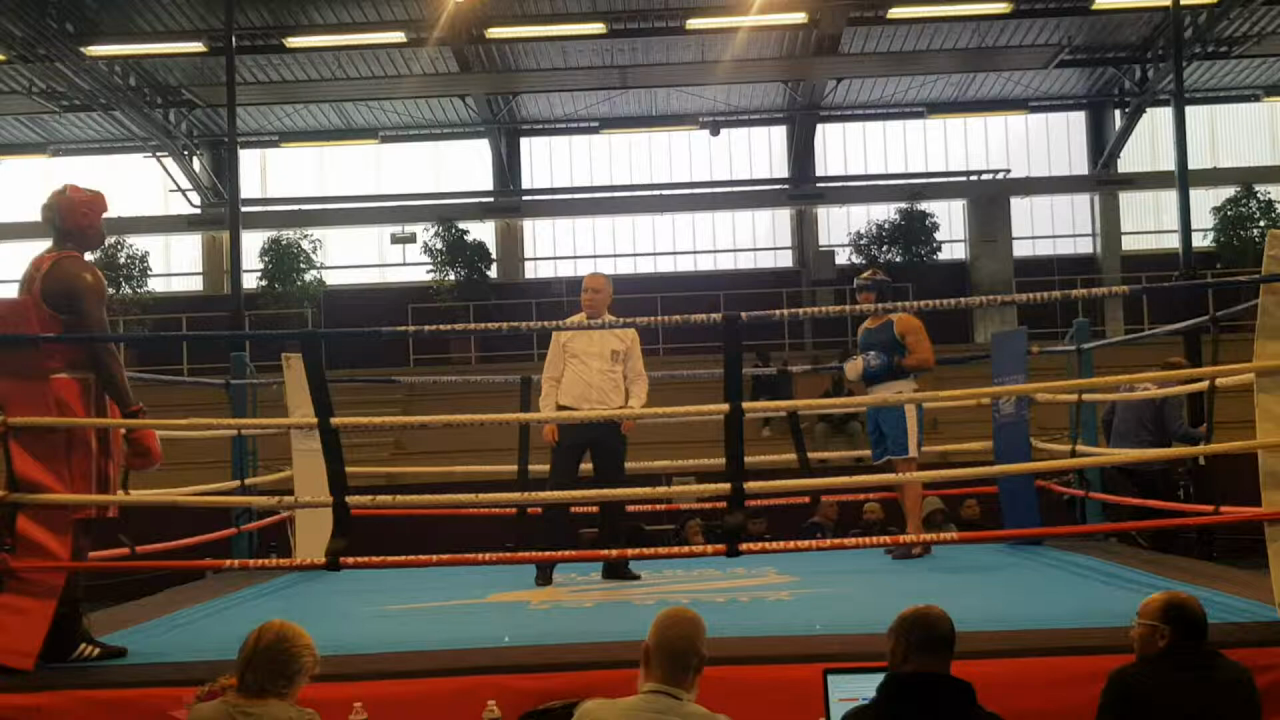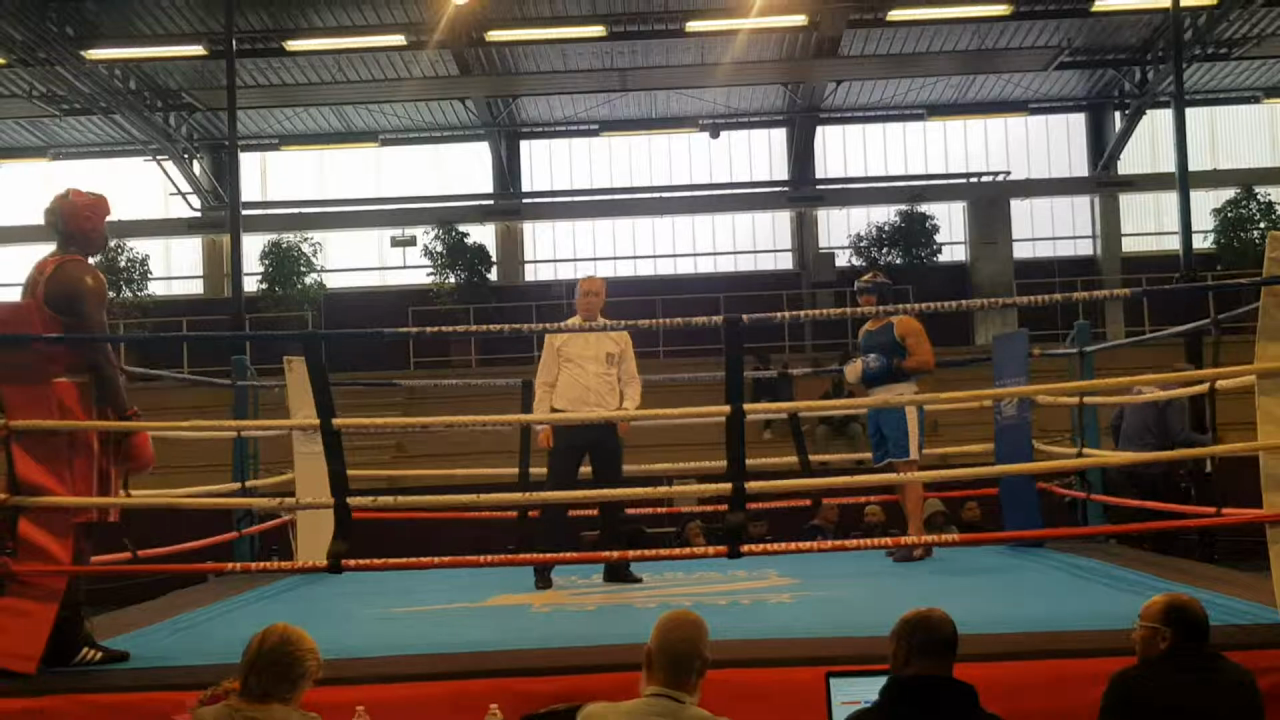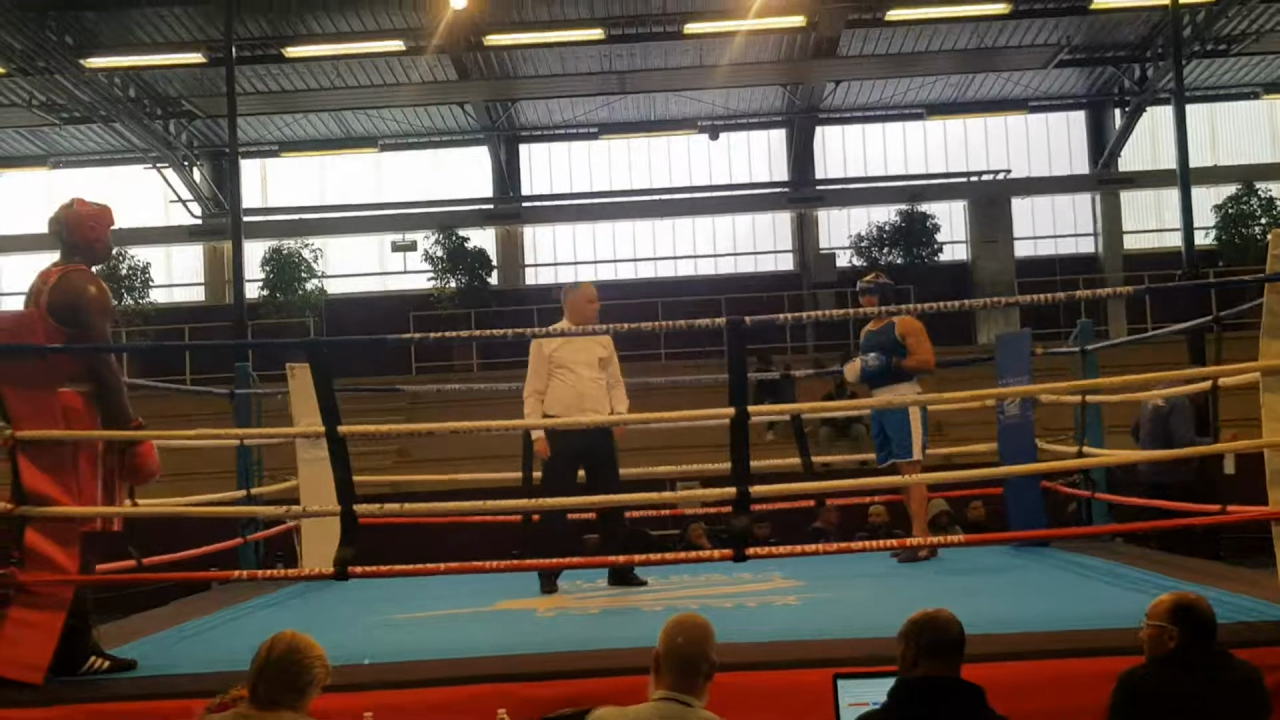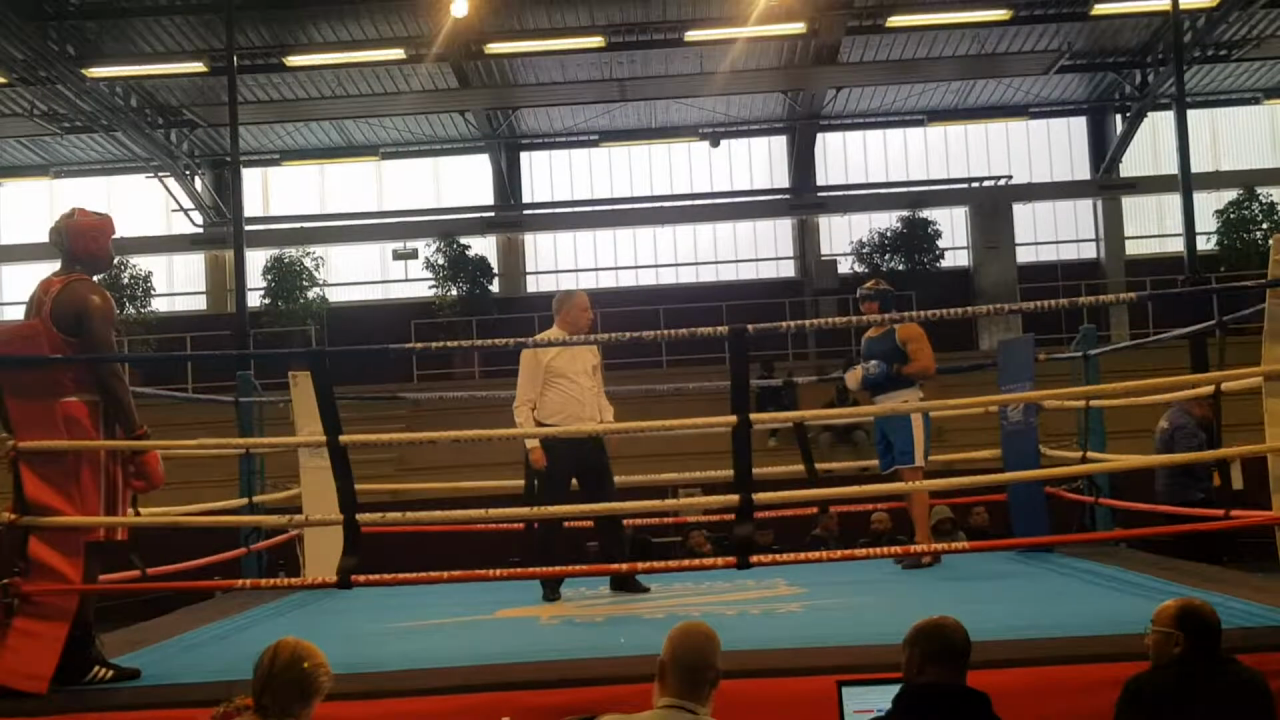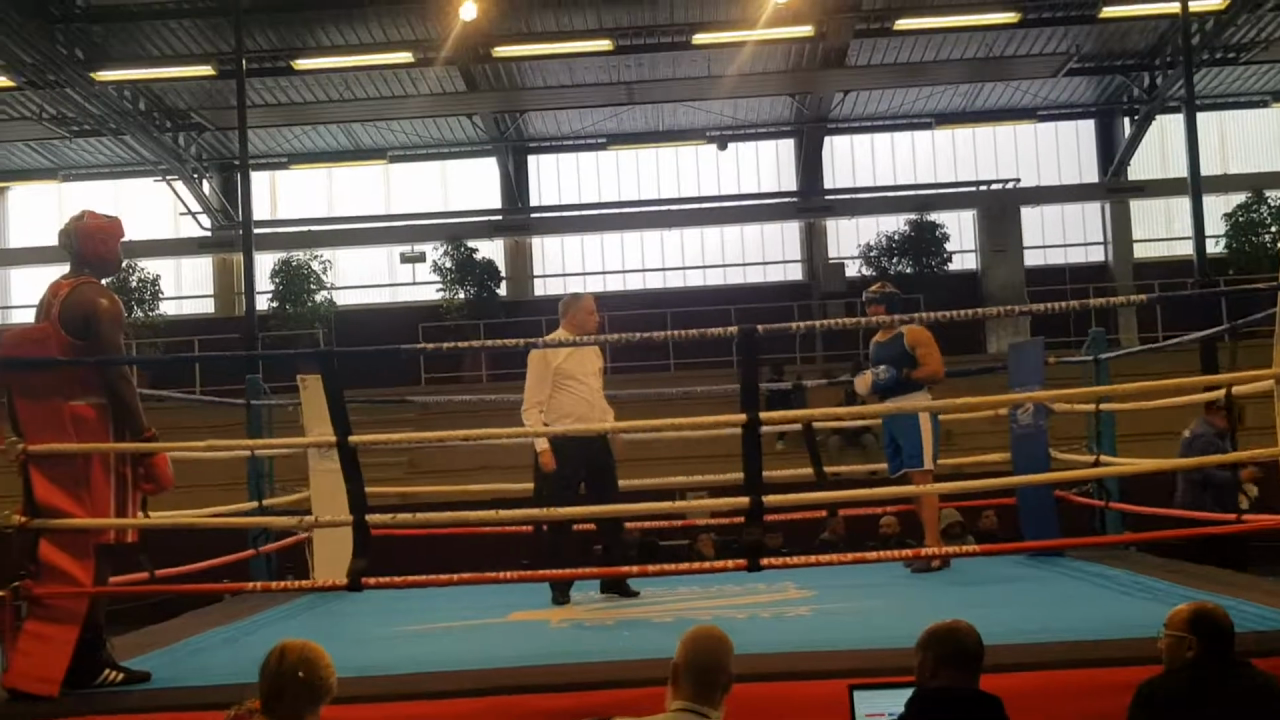
dt=0.2s
person 1, frame 1
right shoulder: (80, 274)
right elbow: (100, 351)
right wrist: (135, 417)
right hip: (69, 410)
left knee: (44, 520)
right knee: (66, 522)
left ankle: (58, 632)
right ankle: (58, 635)
person 1, frame 2
right shoulder: (82, 278)
right elbow: (98, 357)
right wrist: (128, 422)
right hip: (72, 413)
left knee: (46, 524)
right knee: (67, 526)
left ankle: (61, 635)
right ankle: (60, 639)
person 1, frame 3
left shoulder: (42, 283)
right shoulder: (86, 288)
right elbow: (102, 366)
right wrist: (133, 432)
left hip: (42, 422)
right hip: (77, 421)
left knee: (51, 534)
right knee: (72, 534)
left ankle: (68, 644)
right ankle: (68, 649)
person 1, frame 4
left shoulder: (41, 293)
right shoulder: (89, 298)
left elbow: (42, 368)
right elbow: (108, 375)
right wrist: (140, 442)
left hip: (43, 433)
right hip: (79, 433)
left knee: (52, 543)
right knee: (77, 544)
left ankle: (73, 654)
right ankle: (72, 658)
person 1, frame 5
left shoulder: (51, 296)
right shoulder: (98, 301)
left elbow: (46, 373)
right elbow: (116, 378)
right wrist: (148, 443)
left hip: (53, 436)
right hip: (90, 435)
left knee: (64, 546)
right knee: (87, 547)
left ankle: (83, 657)
right ankle: (82, 660)
person 2, frame 1
left shoulder: (626, 332)
right shoulder: (565, 329)
left elbow: (637, 378)
right elbow: (551, 378)
left wrist: (632, 409)
right wrist: (548, 418)
left hip: (611, 422)
right hip: (570, 419)
right knee: (558, 491)
left ankle: (615, 563)
right ankle: (546, 565)
person 2, frame 2
left shoulder: (619, 336)
right shoulder: (558, 334)
left elbow: (631, 380)
right elbow: (544, 384)
left wrist: (628, 410)
right wrist: (543, 424)
left hip: (606, 425)
right hip: (567, 424)
right knee: (556, 495)
left ankle: (616, 567)
right ankle: (544, 569)
person 2, frame 3
left shoulder: (603, 340)
right shoulder: (545, 340)
left elbow: (615, 383)
right elbow: (532, 393)
left wrist: (619, 413)
right wrist: (537, 433)
left hip: (599, 430)
right hip: (561, 430)
left ankle: (620, 569)
right ankle: (549, 575)
person 2, frame 4
left shoulder: (590, 348)
right shoulder: (537, 348)
right elbow: (523, 403)
left wrist: (608, 420)
right wrist: (533, 444)
left hip: (590, 438)
right hip: (554, 440)
left knee: (606, 504)
left ankle: (621, 575)
right ankle: (551, 583)
person 2, frame 5
left shoulder: (593, 350)
right shoulder: (545, 350)
right elbow: (531, 406)
left wrist: (610, 422)
right wrist: (542, 447)
left hip: (596, 440)
right hip: (563, 442)
left knee: (609, 507)
left ankle: (614, 579)
right ankle: (561, 586)
person 3, frame 1
left shoulder: (904, 322)
right shoulder: (863, 329)
left elbow: (927, 359)
left wrist: (889, 362)
right wrist: (856, 370)
left hip: (899, 399)
right hip: (874, 403)
left knee: (906, 466)
right knee: (894, 468)
left ankle: (914, 536)
right ankle: (916, 533)
person 3, frame 2
left shoulder: (905, 324)
right shoulder: (864, 331)
left elbow: (927, 361)
left wrist: (889, 364)
right wrist: (858, 372)
left hip: (900, 402)
right hip: (875, 405)
left knee: (907, 468)
right knee: (896, 470)
left ankle: (916, 538)
right ankle: (916, 536)
person 3, frame 3
left shoulder: (906, 324)
right shoulder: (866, 332)
left elbow: (927, 361)
left wrist: (889, 363)
right wrist: (859, 372)
left hip: (903, 402)
right hip: (878, 406)
left knee: (910, 468)
right knee: (899, 470)
left ankle: (921, 539)
right ankle: (921, 536)
person 3, frame 4
left shoulder: (906, 330)
right shoulder: (867, 338)
left elbow: (928, 367)
left wrist: (890, 370)
right wrist: (860, 379)
left hip: (906, 408)
right hip: (881, 412)
left knee: (913, 475)
right knee: (902, 477)
left ankle: (924, 545)
right ankle: (924, 543)
person 3, frame 5
left shoulder: (914, 333)
right shoulder: (875, 341)
left elbow: (937, 370)
left wrist: (899, 375)
right wrist: (869, 384)
left hip: (914, 412)
right hip: (889, 415)
left knee: (922, 478)
right knee: (911, 480)
left ankle: (934, 549)
right ankle: (933, 545)
